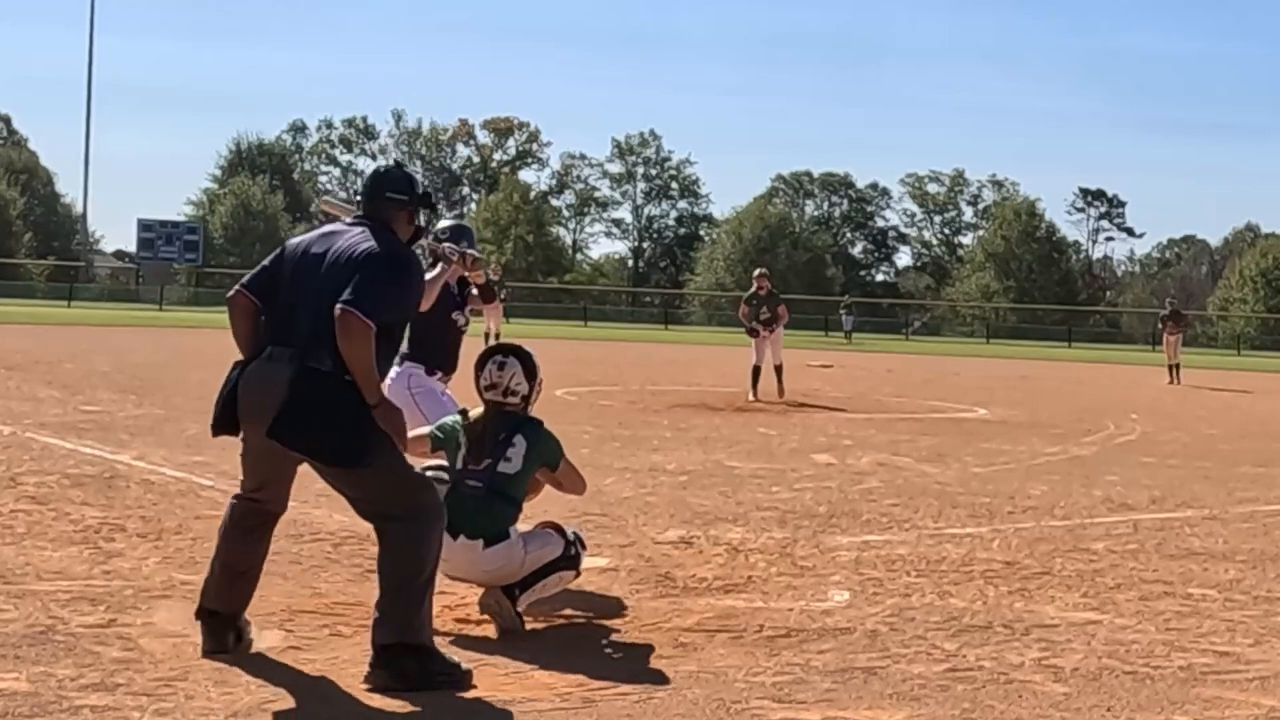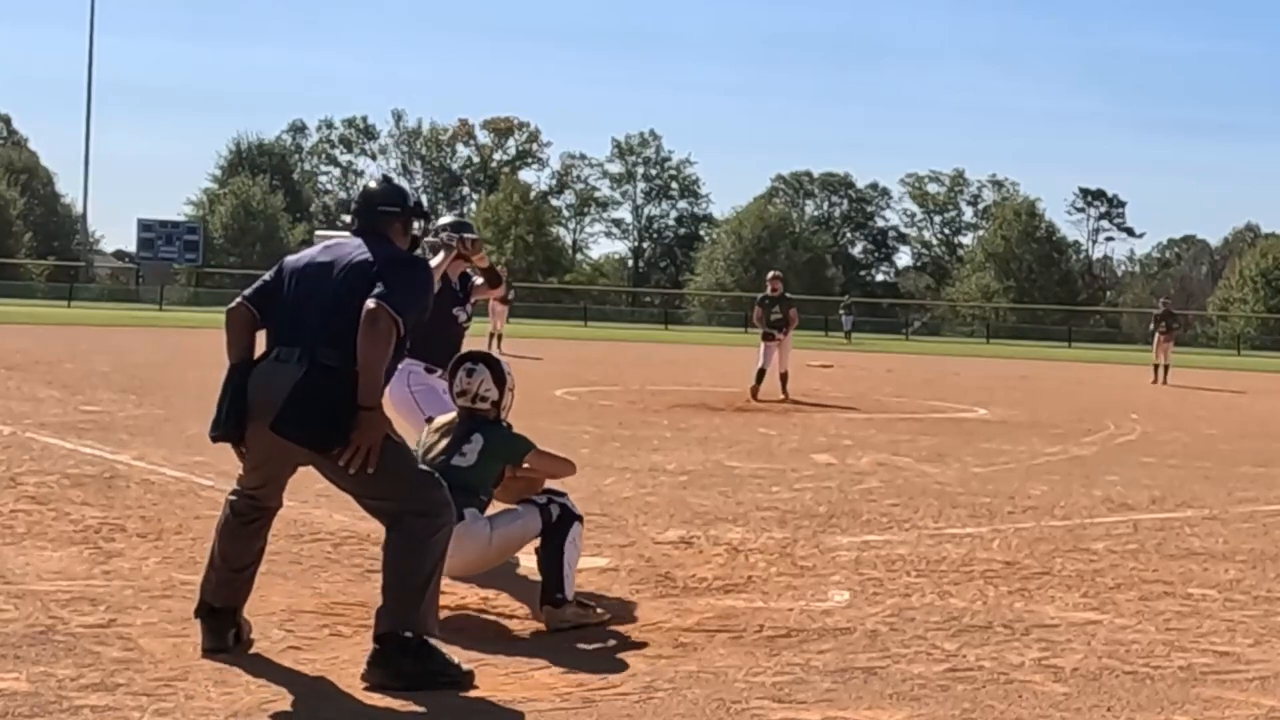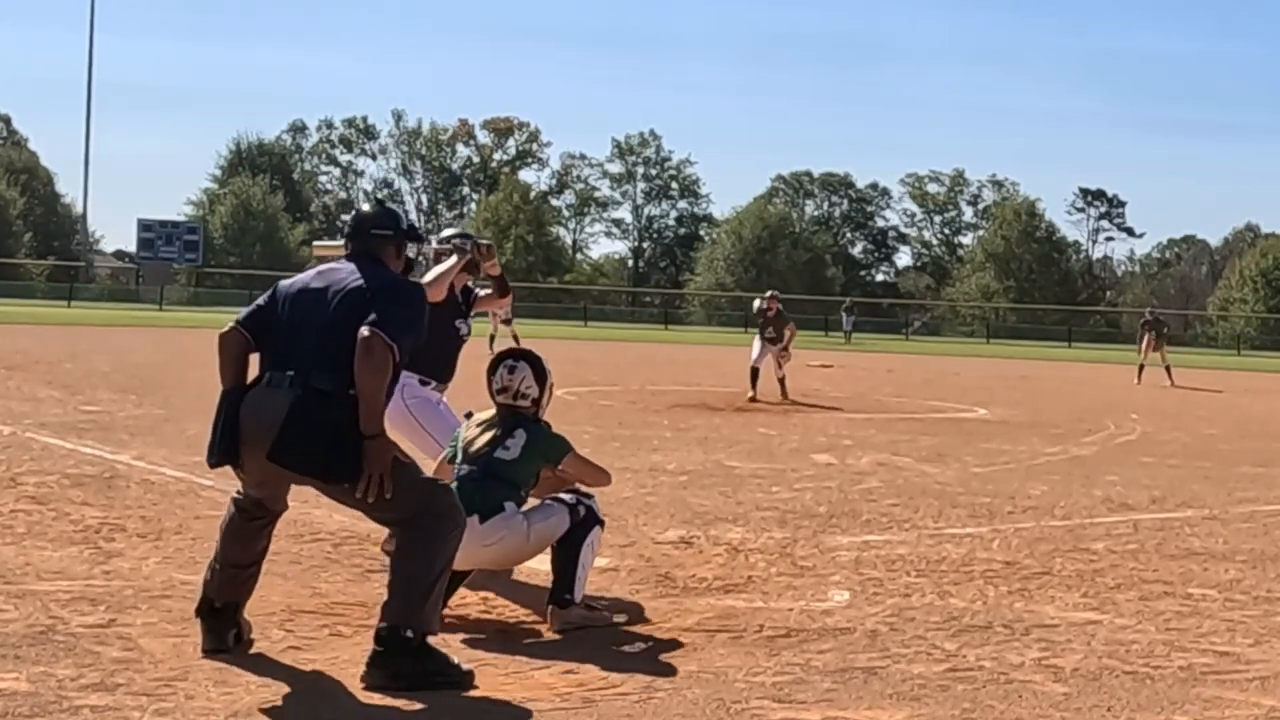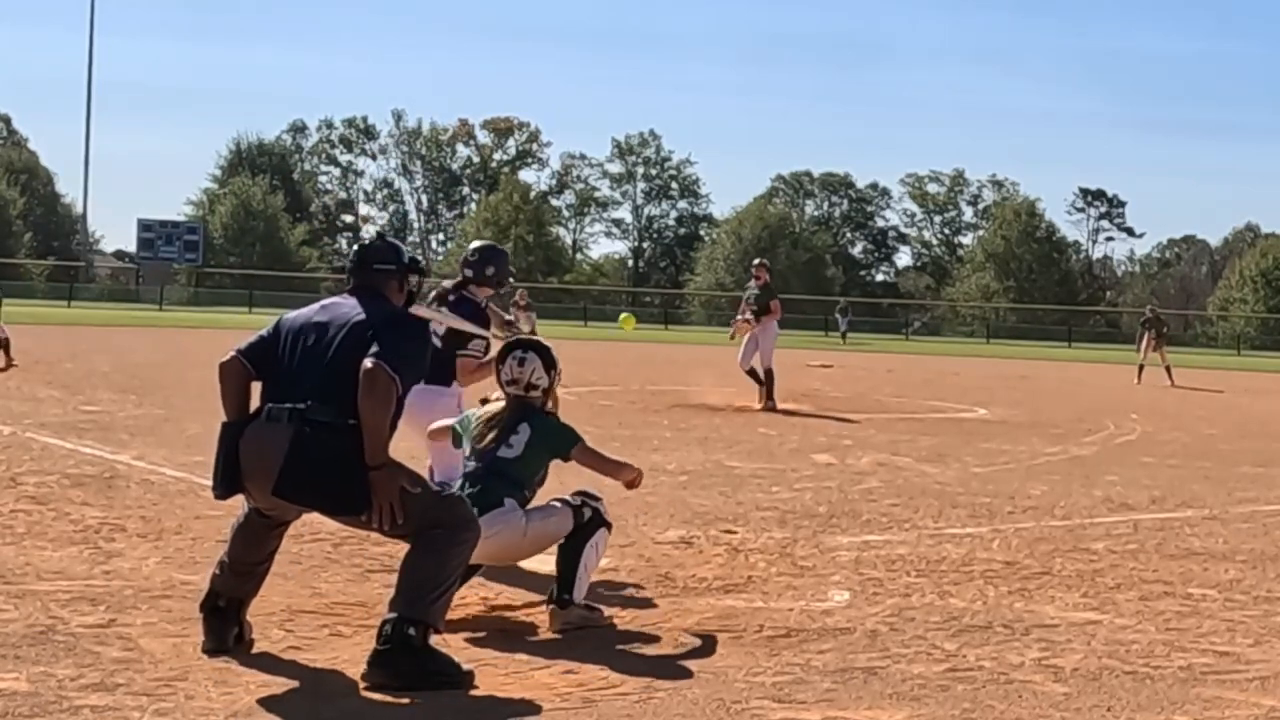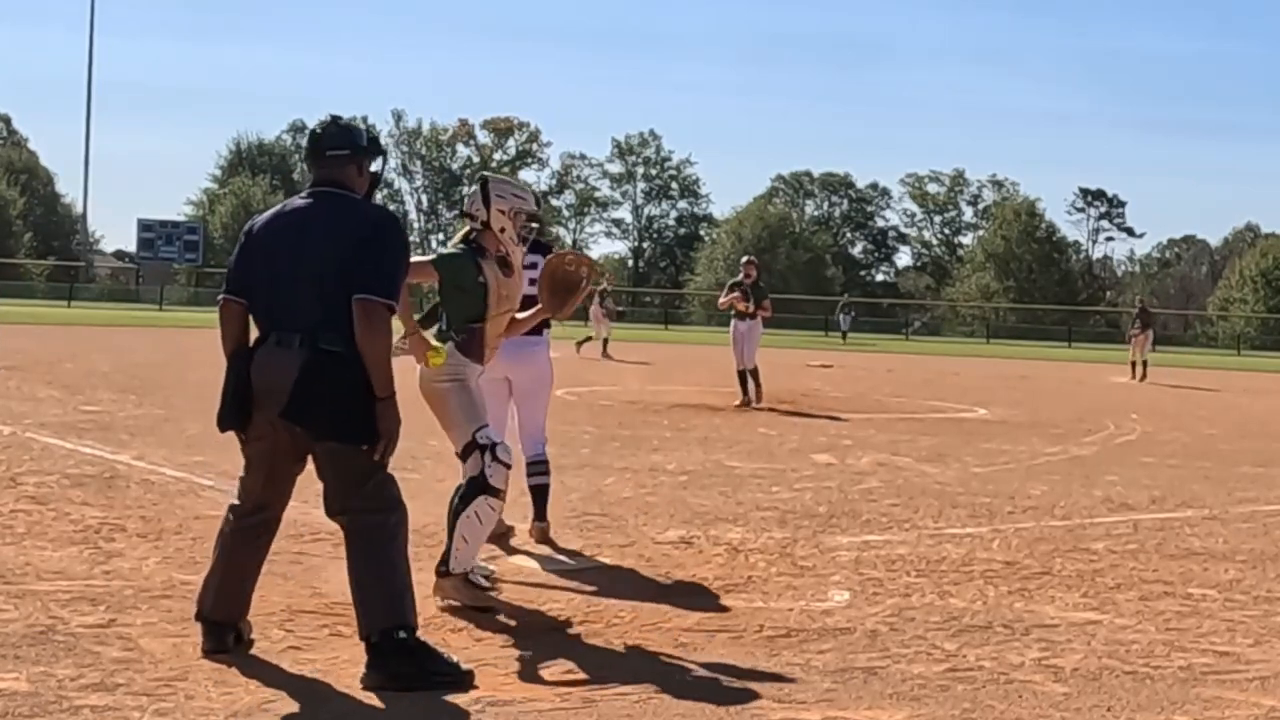
dt=1s
person 1, frame 1
left shoulder: (303, 243)
right shoulder: (396, 258)
left elbow: (241, 301)
right elbow: (351, 322)
left wrist: (260, 374)
right wrist: (376, 401)
left hip: (262, 393)
right hip: (324, 403)
left knee: (254, 503)
right knee: (414, 512)
left ankle: (220, 621)
right ankle: (401, 651)
person 1, frame 2
left shoulder: (302, 258)
right shoulder: (406, 265)
left elbow: (239, 313)
right elbow: (376, 319)
left wrist: (244, 394)
right wrist: (369, 408)
left hip: (267, 396)
right hip: (328, 404)
left knee: (251, 501)
right knee: (425, 509)
left ankle: (218, 617)
right ankle: (399, 647)
person 1, frame 3
left shoulder: (295, 284)
right shoulder: (399, 290)
left elbow: (232, 337)
right elbow: (372, 346)
left wrist: (241, 417)
right wrist: (372, 436)
left hip: (257, 425)
right hip: (322, 427)
left knee: (256, 503)
right knee: (436, 512)
left ankle: (219, 617)
right ankle: (399, 647)
person 1, frame 4
left shoulder: (296, 318)
right shoulder: (403, 324)
left elbow: (232, 367)
right elbow: (375, 377)
left wrist: (245, 442)
right wrist: (378, 467)
left hip: (258, 459)
right hip: (325, 459)
left knee: (267, 507)
right knee: (453, 522)
left ankle: (221, 616)
right ankle: (401, 647)
person 1, frame 5
left shoulder: (264, 225)
right shoulder: (376, 224)
left elbow: (231, 310)
right elbow: (370, 315)
left wrist: (244, 383)
right wrist: (385, 398)
left hip: (267, 379)
right hip: (335, 382)
left knee: (256, 503)
right knee: (372, 511)
left ankle: (220, 622)
right ankle: (392, 649)
person 2, frame 1
left shoulder: (458, 425)
right shoulder: (537, 435)
left elbow: (409, 444)
right elbow: (578, 486)
left hip: (438, 549)
right hip: (493, 559)
left knee: (435, 478)
right knee: (570, 548)
right ankle: (509, 594)
person 2, frame 2
left shoulder: (434, 429)
right shoulder: (498, 436)
right elbow: (567, 468)
right wrist: (518, 471)
right hip: (461, 546)
right knee: (559, 508)
right ankle: (559, 605)
person 2, frame 3
left shoulder: (471, 426)
right shoulder: (539, 435)
left elbow: (438, 479)
right elbow: (601, 477)
right wrist: (562, 478)
right hip: (495, 539)
right knee: (581, 507)
right ankle: (566, 606)
person 2, frame 4
left shoulder: (480, 417)
right shoulder: (547, 427)
left elbow: (434, 431)
right elbow: (615, 469)
right wrist: (632, 471)
right hip: (500, 533)
right knee: (589, 509)
right ankle: (566, 606)
person 2, frame 5
left shoulder: (507, 268)
right shoulder: (464, 260)
left elbow: (506, 329)
left wrist: (546, 309)
right wrist: (412, 333)
left hip: (466, 373)
right hip: (447, 371)
left knee: (481, 469)
right knee: (491, 464)
left ankle: (457, 566)
right ankle: (452, 573)
person 3, frame 1
left shoulder: (460, 287)
right shoulder: (433, 282)
left elbow: (487, 299)
right elbow: (419, 303)
left wrist: (477, 273)
right wrist: (444, 267)
left hip: (432, 383)
right hip: (412, 382)
person 3, frame 2
left shoulder: (465, 283)
left elbow: (496, 287)
left wrist: (479, 256)
right wrist: (447, 253)
left hip: (439, 383)
right hip: (414, 380)
person 3, frame 3
left shoulder: (466, 295)
right shoulder: (439, 288)
left elbow: (503, 298)
right elbow: (431, 288)
left wrist: (491, 263)
right wrist: (459, 257)
left hip: (431, 394)
right hip: (408, 393)
person 3, frame 4
left shoulder: (449, 292)
right shoulder: (471, 307)
right elbow: (466, 375)
left hip: (414, 390)
right hip: (438, 395)
left knee: (445, 458)
right knee: (452, 474)
person 3, frame 5
right shoulder: (551, 255)
left hip: (493, 349)
right hip: (532, 351)
left knee: (489, 436)
right knee: (534, 437)
left ankle: (492, 522)
right ankle: (540, 523)
